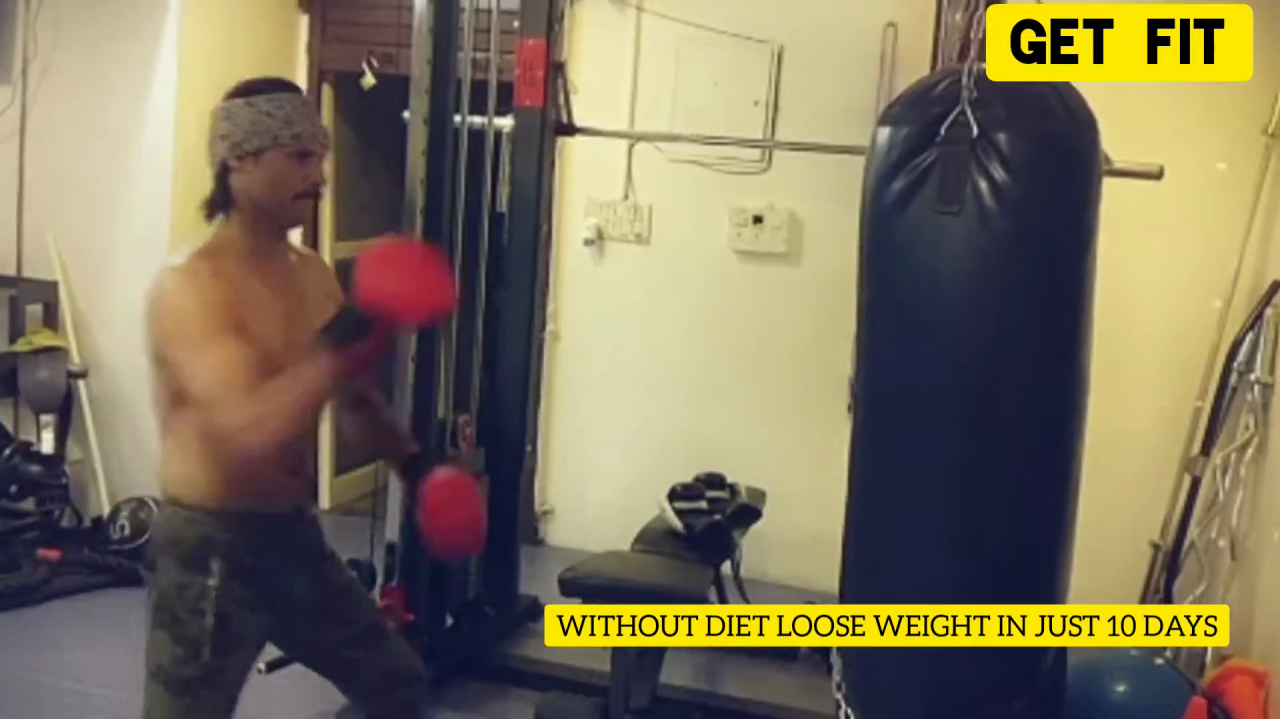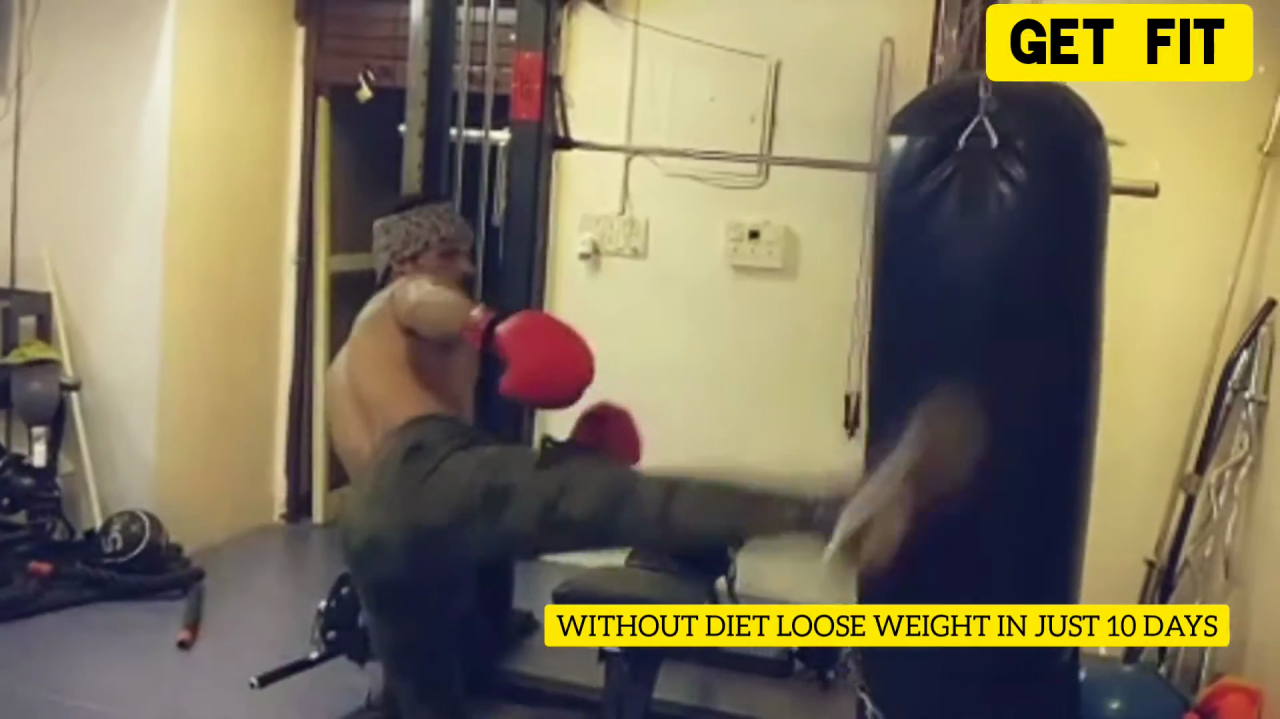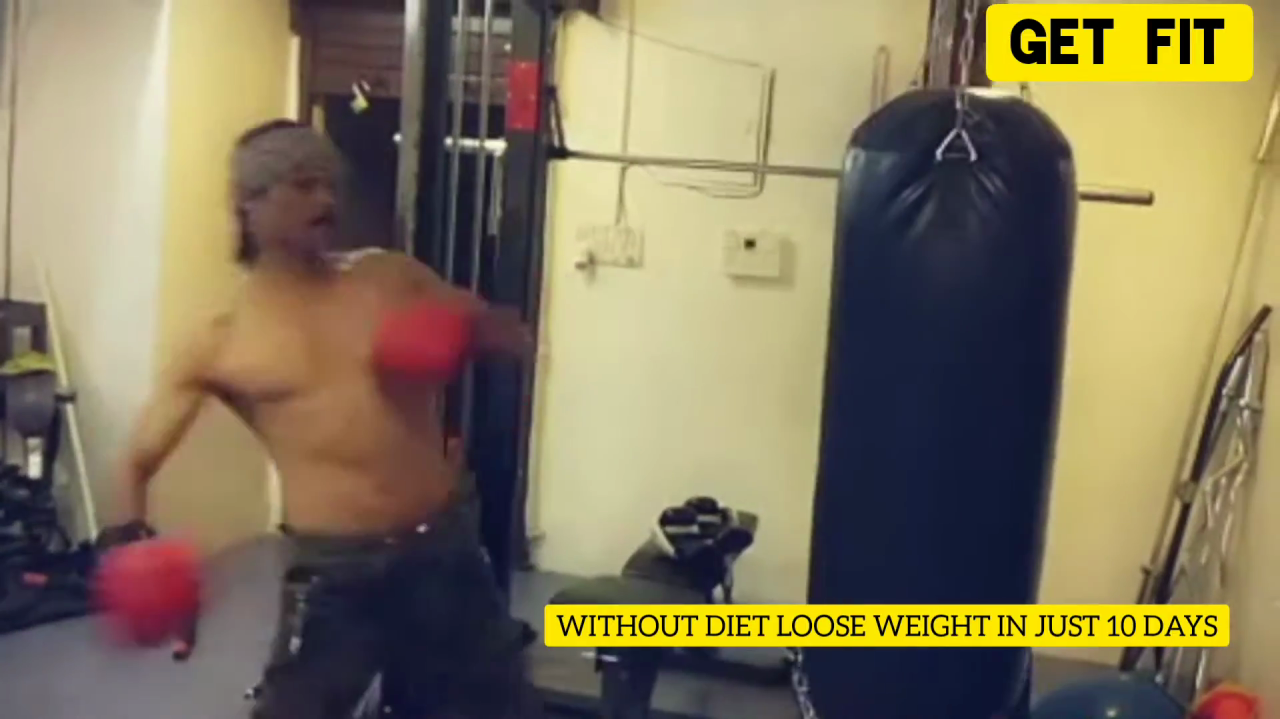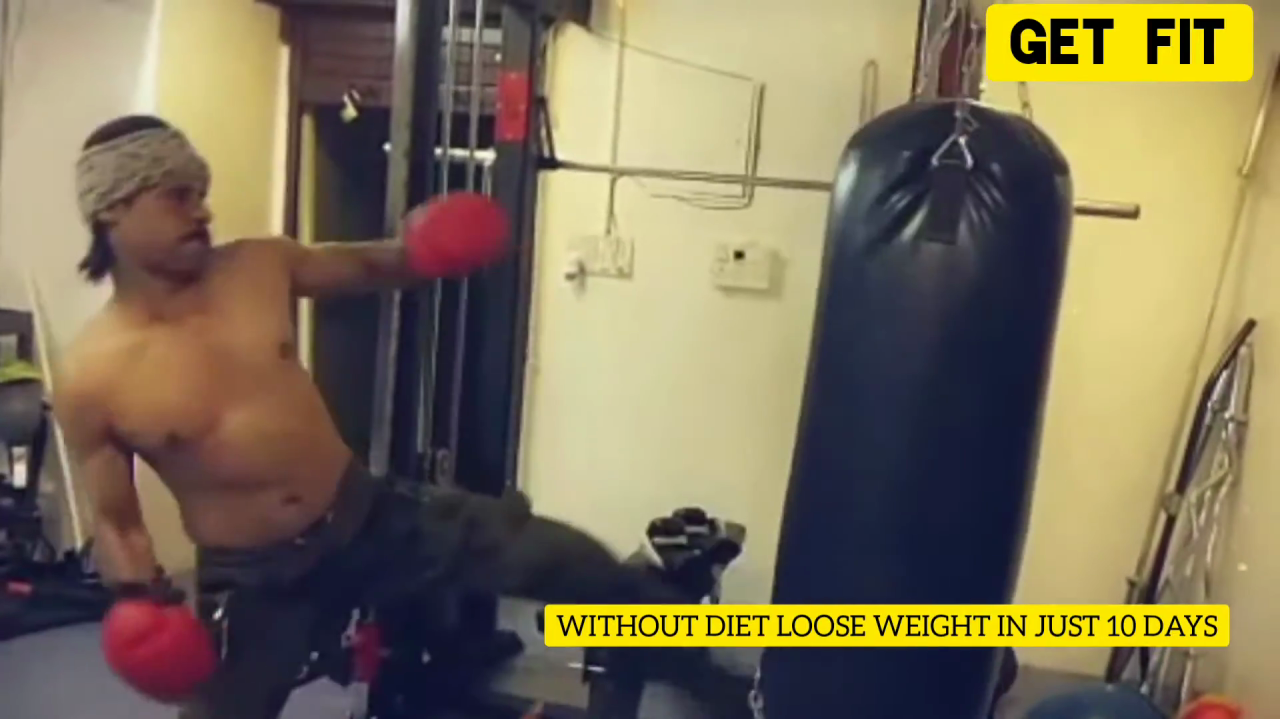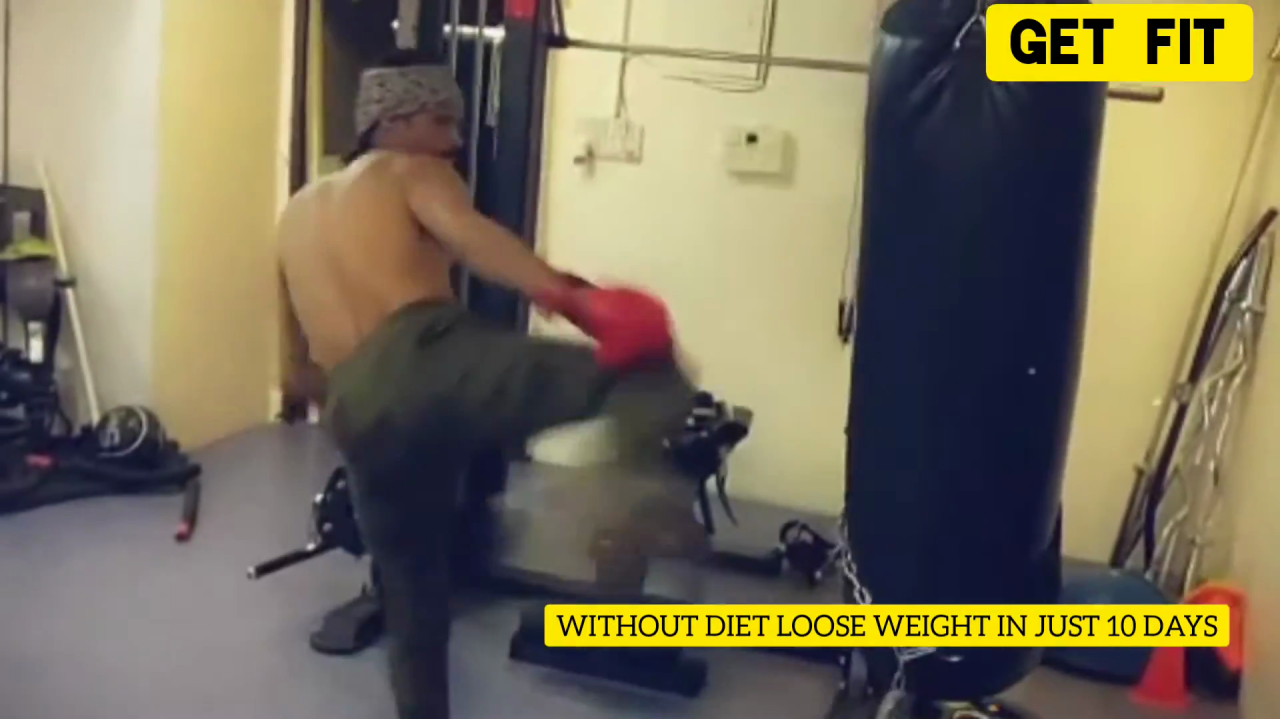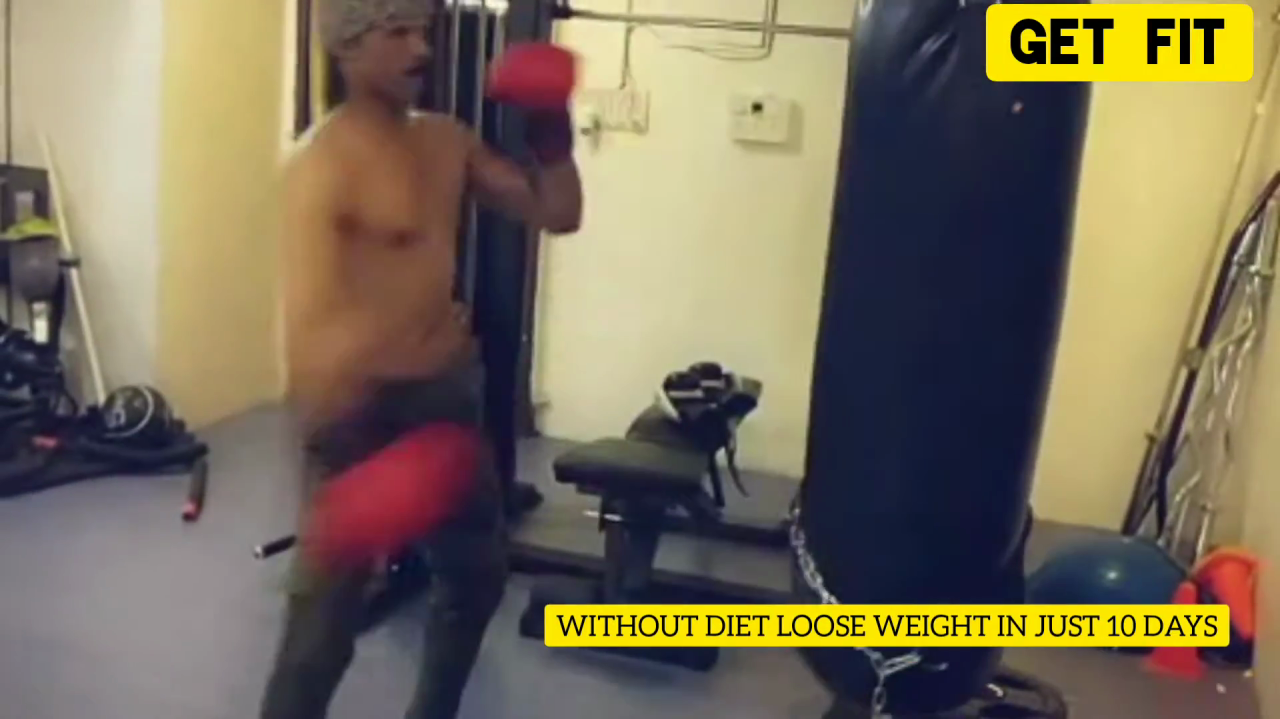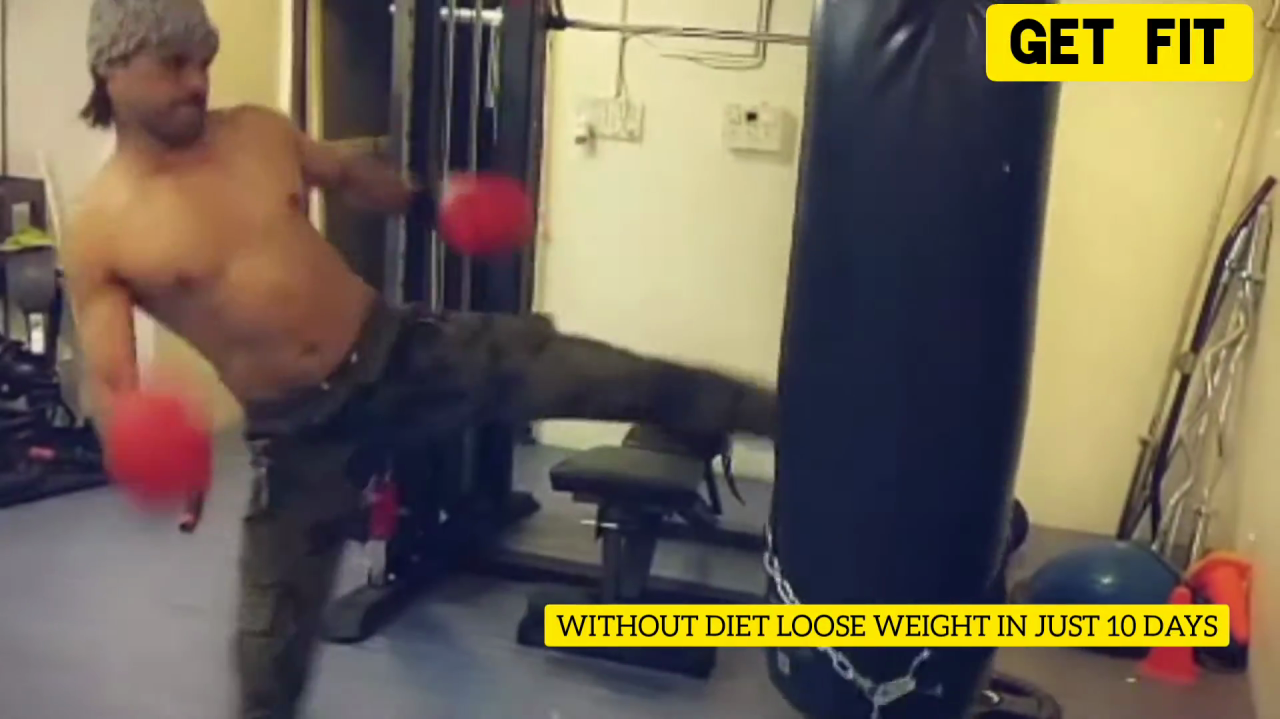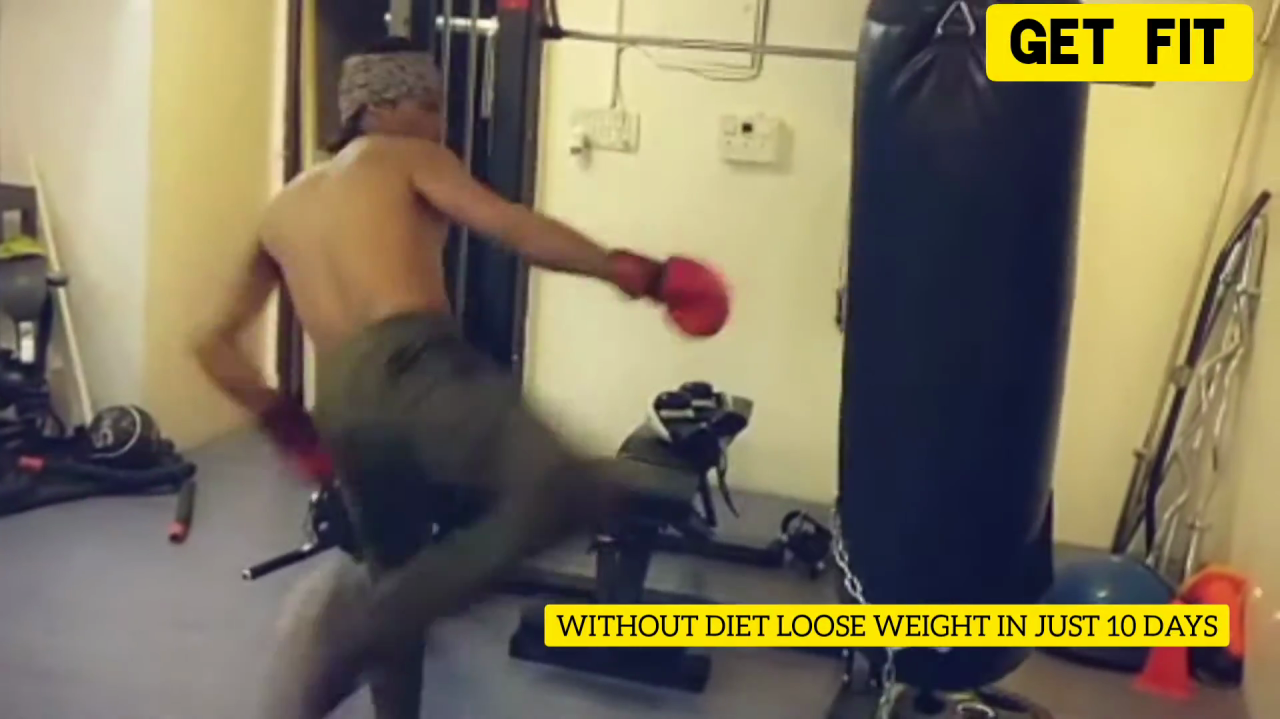
dt=0.5s
person 1, frame 1
left shoulder: (307, 273)
right shoulder: (191, 288)
left elbow: (357, 394)
right elbow: (244, 435)
left wrist: (419, 464)
right wrist: (346, 342)
left hip: (288, 544)
right hip: (210, 559)
person 1, frame 2
left shoulder: (349, 364)
right shoulder: (407, 297)
right elbow: (436, 311)
right wrist: (491, 330)
left hip: (373, 526)
right hip: (426, 473)
right knee: (642, 500)
right ankle: (852, 509)
person 1, frame 3
left shoulder: (386, 276)
right shoulder: (222, 339)
left elbow: (512, 337)
right elbow: (138, 460)
left wrist: (481, 327)
right wrist: (132, 536)
left hip: (442, 555)
right hip: (334, 578)
person 1, frame 4
left shoulder: (256, 266)
right shoulder: (90, 376)
left elbow: (357, 263)
right elbow: (114, 521)
left wrist: (419, 250)
right wrist: (137, 592)
left hip: (367, 514)
right hip: (256, 581)
left knee: (562, 559)
person 1, frame 5
left shoulder: (301, 215)
right shoulder: (403, 168)
left elbow: (298, 370)
right elbow: (471, 235)
right wrist: (580, 298)
left hip: (371, 416)
right hip: (421, 358)
left knee: (418, 605)
right knee: (647, 371)
right ankle: (644, 505)
person 1, frame 6
left shoulder: (445, 138)
right shoulder: (323, 166)
left elbow: (559, 215)
right elbow: (310, 326)
left wrist: (552, 134)
right wrist: (345, 455)
left hip: (452, 394)
right hip: (362, 408)
left knee: (477, 576)
right knee: (323, 618)
person 1, frame 7
left shoulder: (260, 133)
right shoulder: (98, 230)
left elbow: (352, 173)
right elbow: (113, 393)
left wrist: (426, 203)
left hip: (393, 354)
right hip: (292, 430)
left knee: (603, 380)
right knee: (273, 641)
left ankle: (783, 411)
person 1, frame 8
left shoulder: (283, 209)
right shoulder: (408, 159)
left elbow: (213, 346)
right elbow: (515, 228)
left wrist: (282, 421)
right wrist: (639, 273)
left hip: (351, 403)
right hip: (410, 366)
left knee: (409, 590)
right knee: (582, 496)
right ankle: (346, 623)
